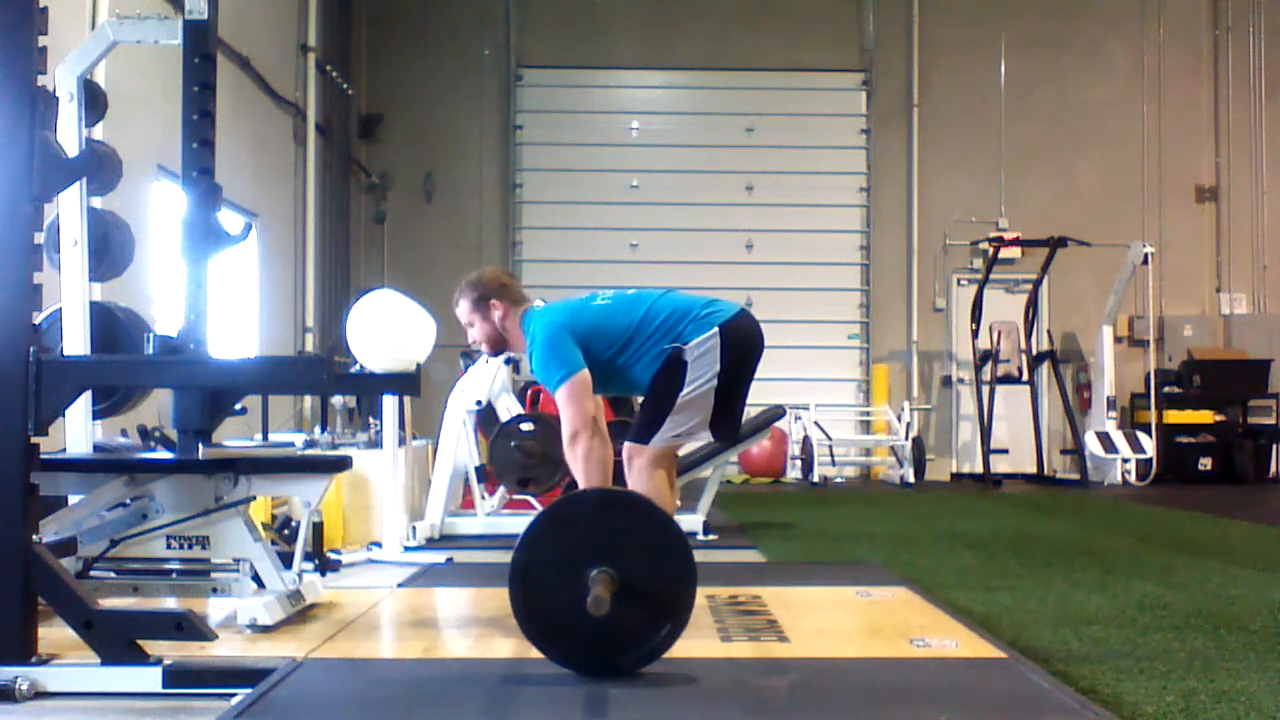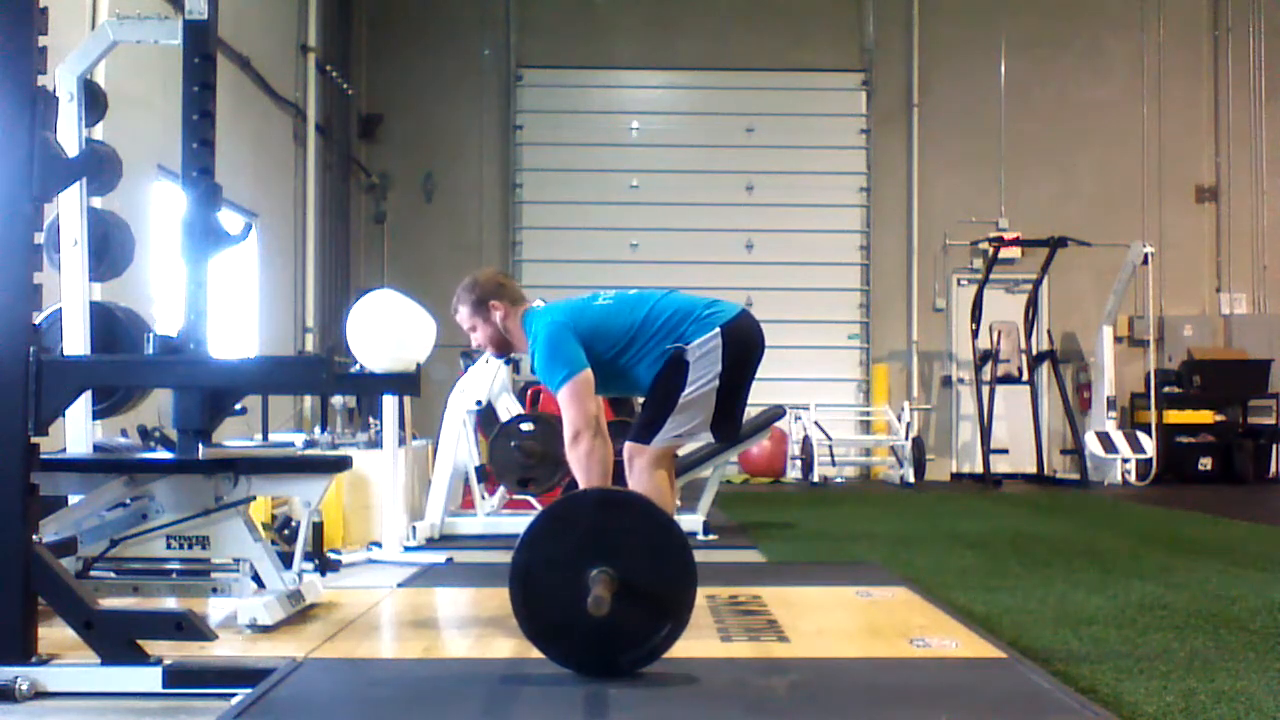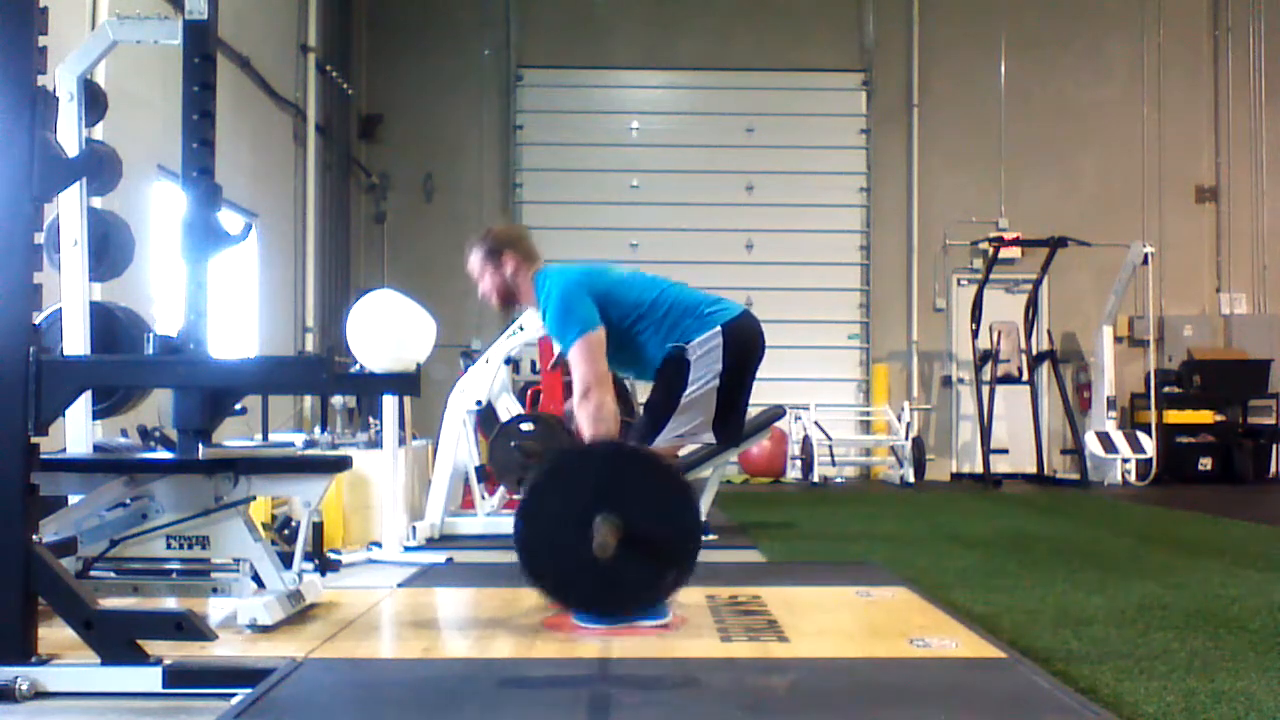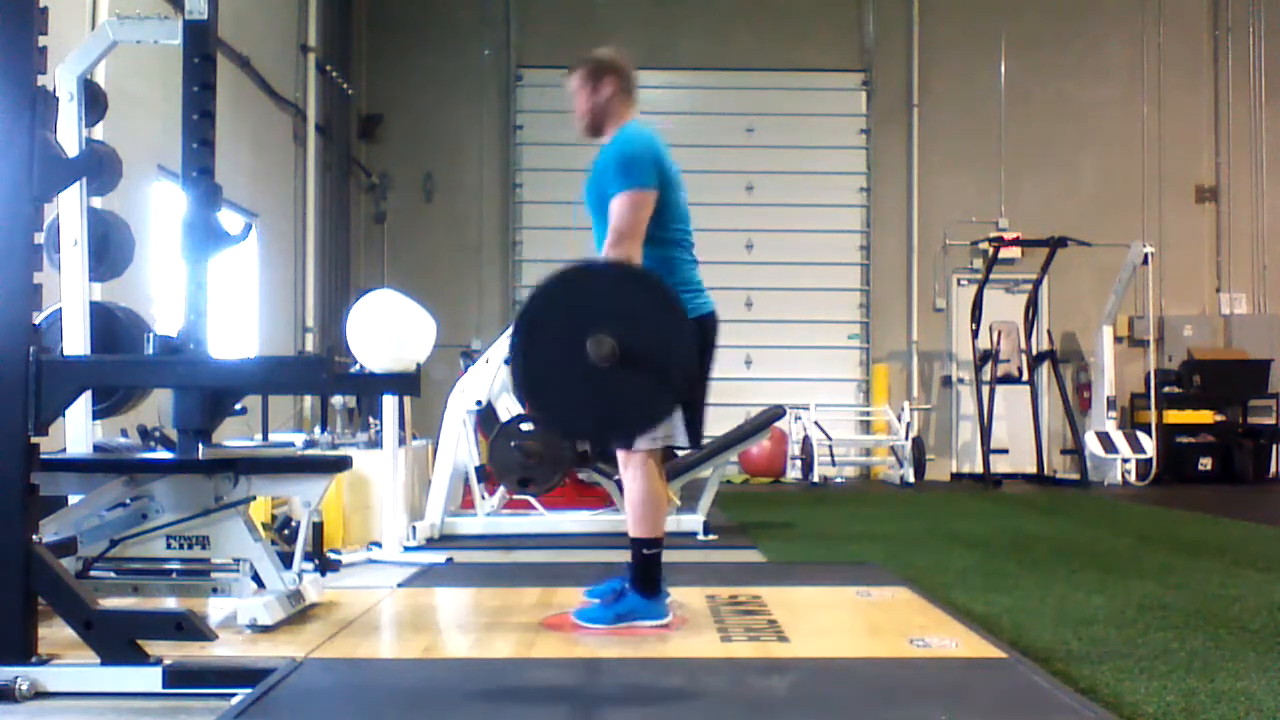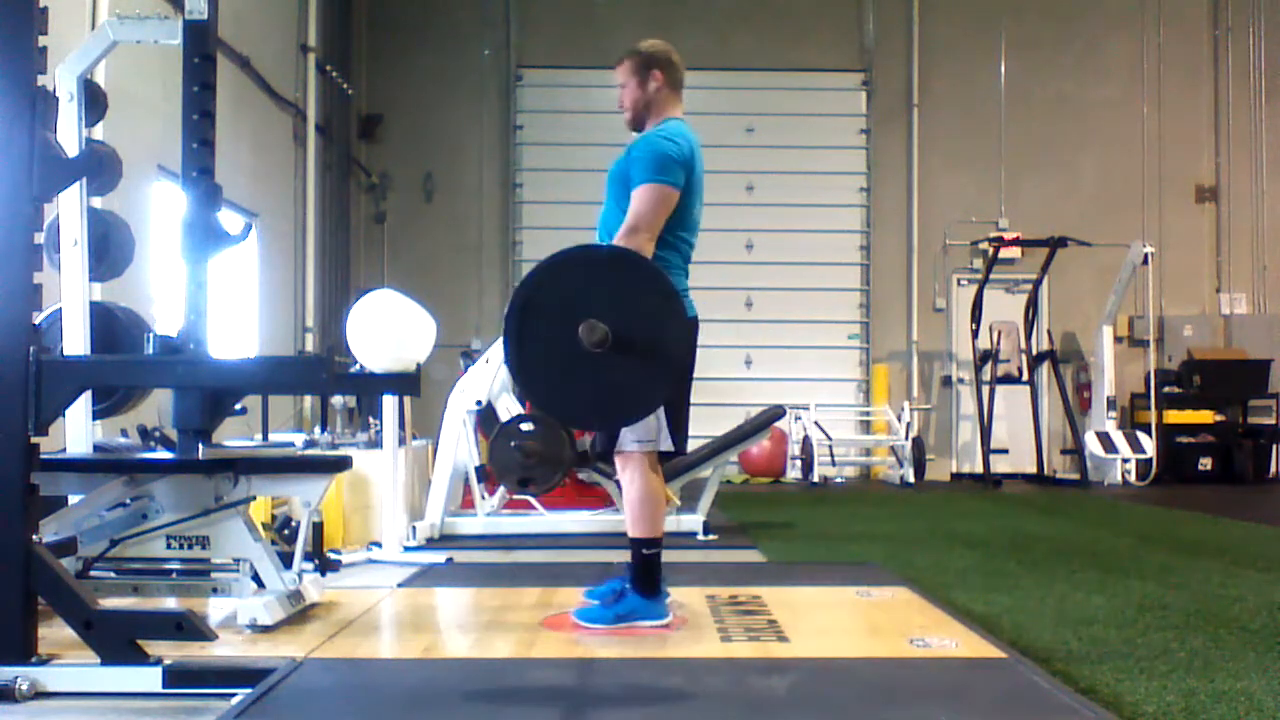
dt=0.4s
person 1, frame 1
left shoulder: (547, 334)
right shoulder: (553, 322)
left elbow: (579, 436)
right elbow: (594, 434)
left hip: (713, 338)
right hip: (727, 331)
left knee: (641, 455)
right knee: (654, 454)
person 1, frame 2
left shoulder: (549, 334)
right shoulder: (554, 322)
left elbow: (580, 435)
right elbow: (594, 433)
left hip: (715, 338)
right hip: (726, 333)
left knee: (643, 455)
right knee: (652, 454)
person 1, frame 3
left shoulder: (562, 290)
right shoulder: (561, 285)
left elbow: (592, 390)
right elbow: (597, 387)
left hip: (718, 340)
right hip: (726, 338)
left knee: (646, 451)
person 1, frame 4
left shoulder: (628, 148)
right shoulder: (630, 147)
left elbow: (624, 242)
left knee: (639, 452)
right knee: (638, 450)
left ankle: (645, 594)
right ankle: (643, 578)
person 1, frame 5
left shoulder: (661, 144)
right shoulder: (670, 144)
left elbow: (638, 237)
left knee: (635, 456)
right knee: (636, 455)
left ankle: (645, 594)
right ankle: (642, 579)
